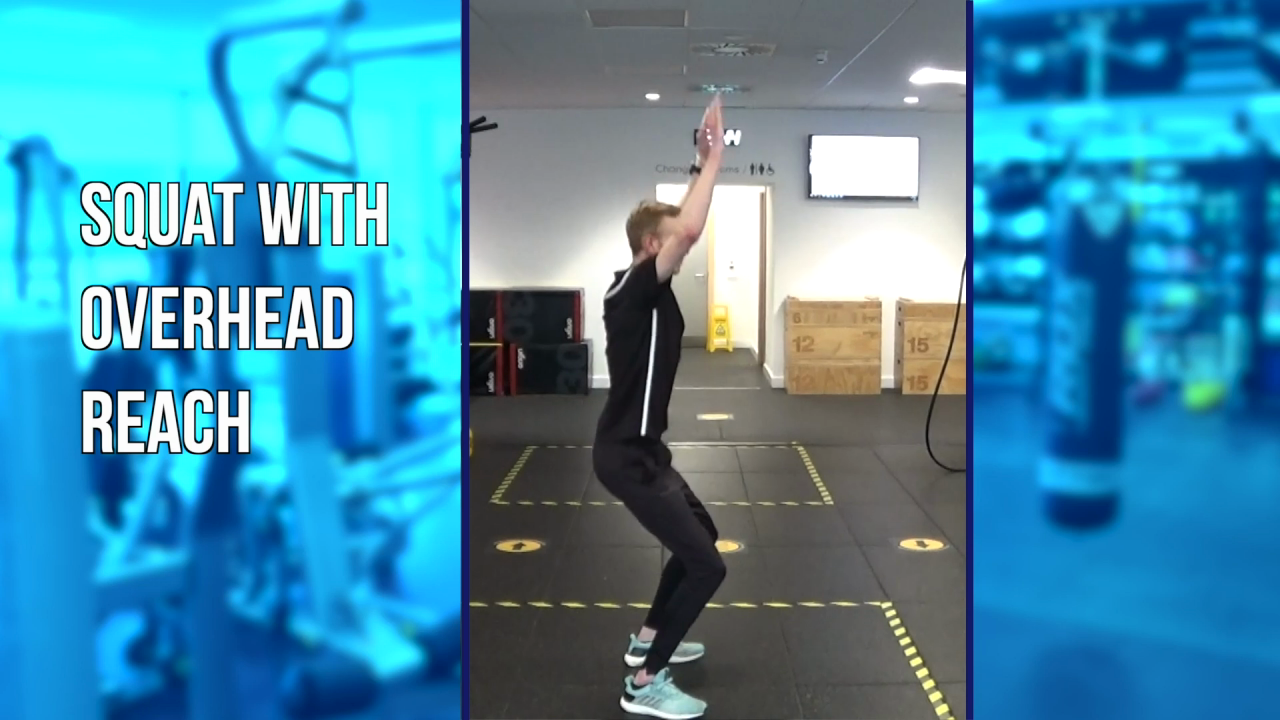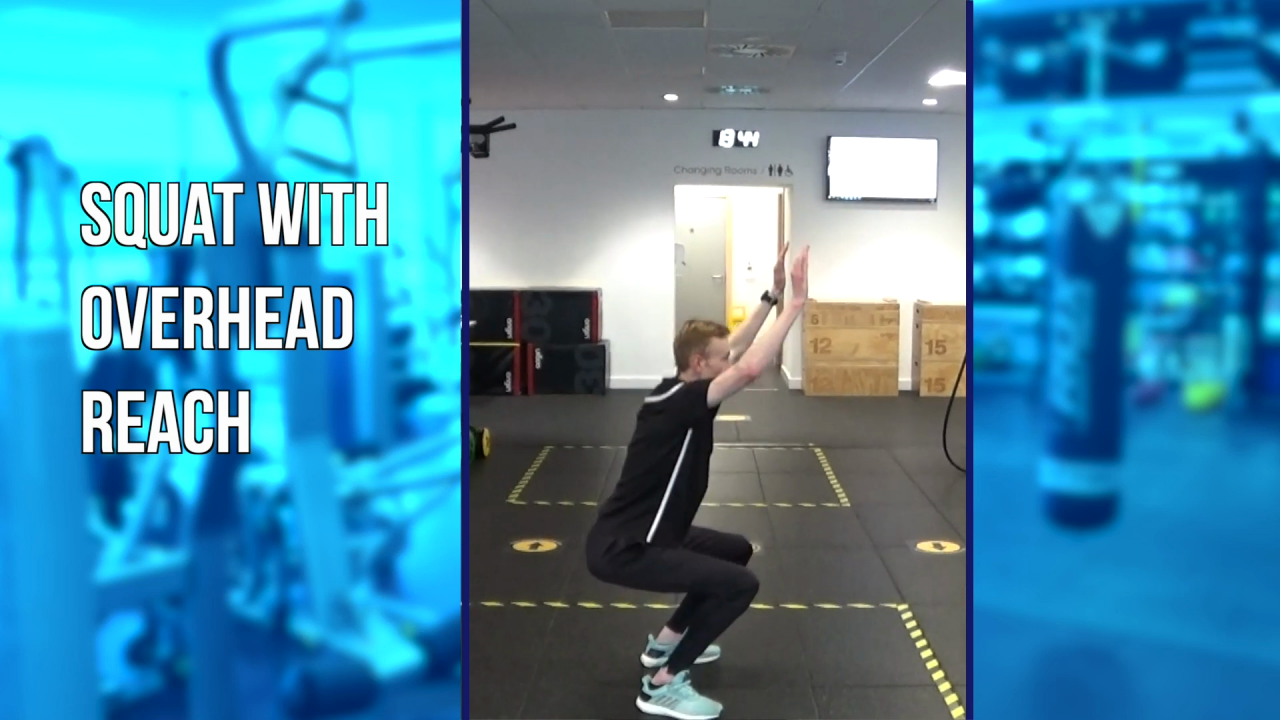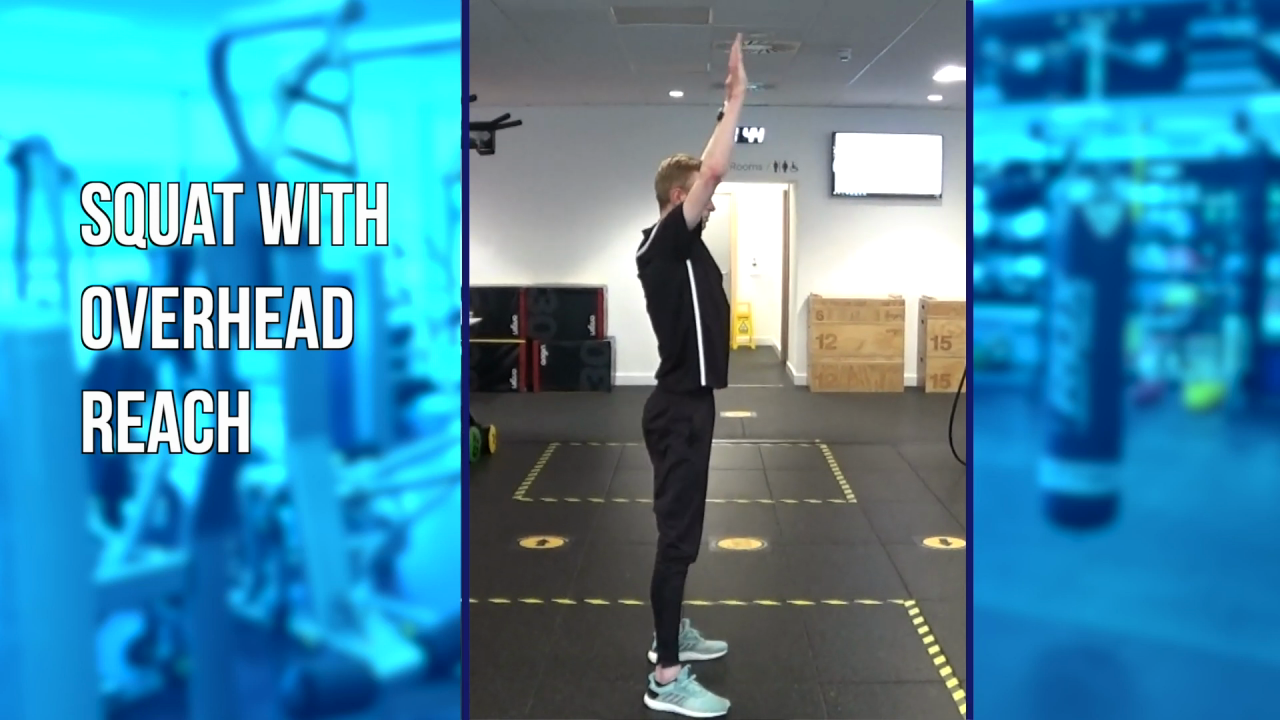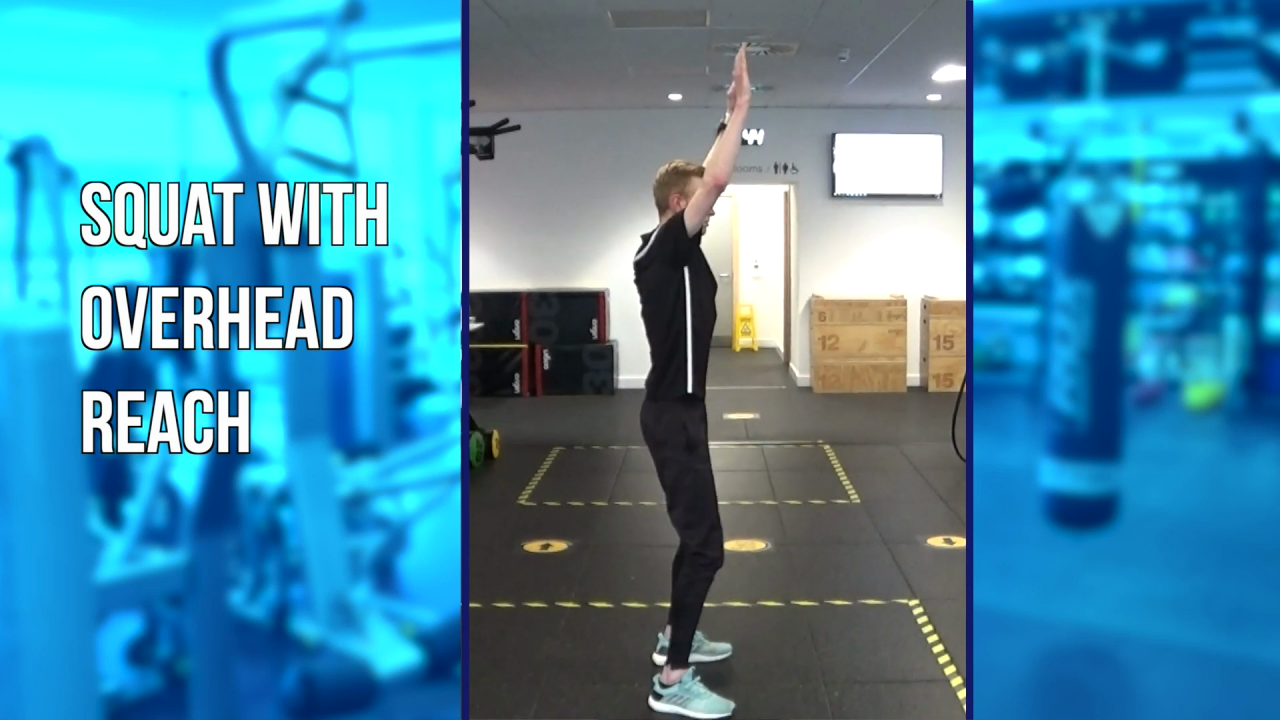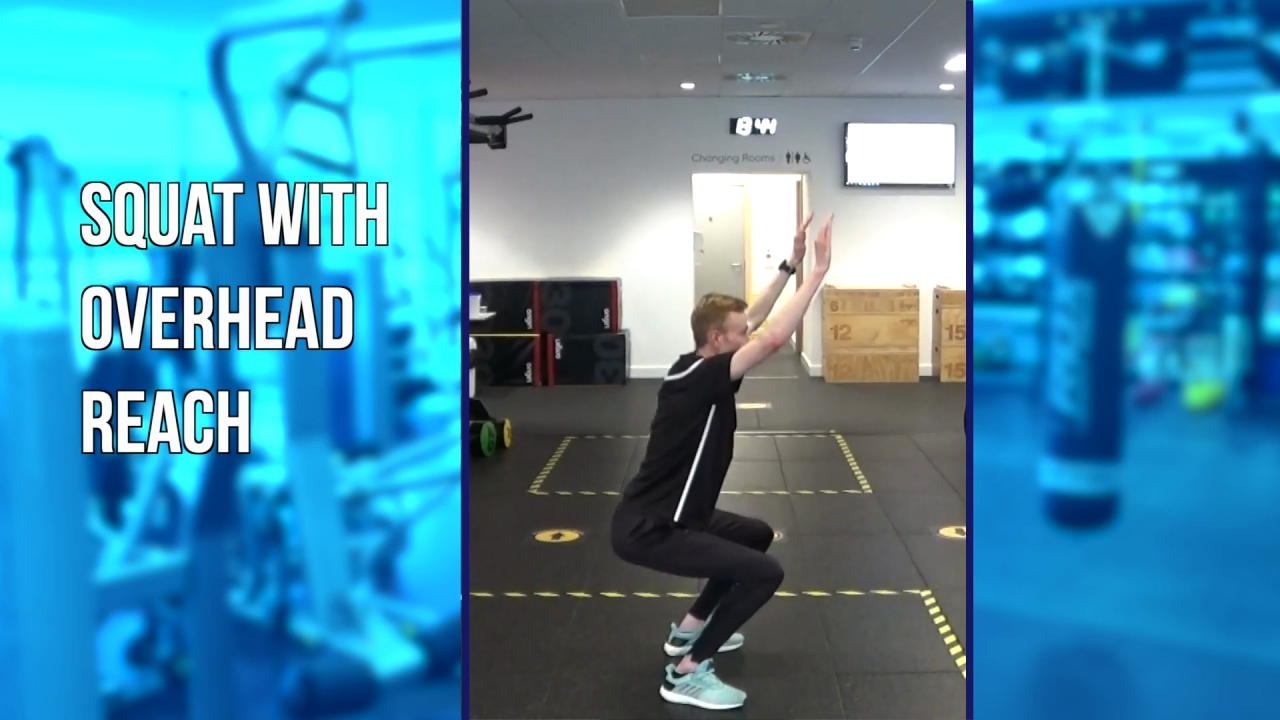
dt=1s
person 1, frame 1
left shoulder: (641, 287)
right shoulder: (635, 286)
left elbow: (682, 225)
right elbow: (690, 231)
left wrist: (700, 165)
right wrist: (713, 163)
left hip: (640, 449)
right hip: (627, 455)
left knee: (699, 535)
right knee: (705, 565)
left ankle: (648, 636)
person 1, frame 2
left shoulder: (680, 393)
right shoulder: (678, 404)
left elbow: (737, 350)
right elbow: (749, 370)
left wrist: (772, 297)
right wrist: (794, 305)
left hip: (640, 533)
right hip: (621, 550)
left knee: (737, 551)
right knee: (738, 584)
left ankle: (667, 639)
person 1, frame 3
left shoulder: (674, 246)
right shoulder: (666, 243)
left elbow: (706, 172)
right elbow: (713, 170)
left wrist: (729, 106)
right wrist: (735, 101)
left hip: (684, 404)
right hip: (680, 410)
left knee: (683, 533)
right knee: (677, 537)
left ankle: (671, 634)
person 1, frame 4
left shoulder: (666, 250)
right shoulder: (666, 247)
left elbow: (708, 180)
right elbow: (717, 181)
left wrist: (730, 118)
right wrist: (740, 112)
left hip: (677, 411)
right hip: (674, 416)
left knee: (699, 535)
right knee: (704, 545)
left ankle: (676, 635)
person 1, frame 5
left shoulder: (697, 369)
right shoulder: (702, 380)
left elbow: (756, 319)
right elbow: (774, 339)
left wrist: (791, 264)
right wrist: (818, 272)
left hip: (660, 518)
right hip: (646, 532)
left knee: (757, 536)
right knee: (764, 572)
left ankle: (689, 627)
right ankle: (686, 672)
